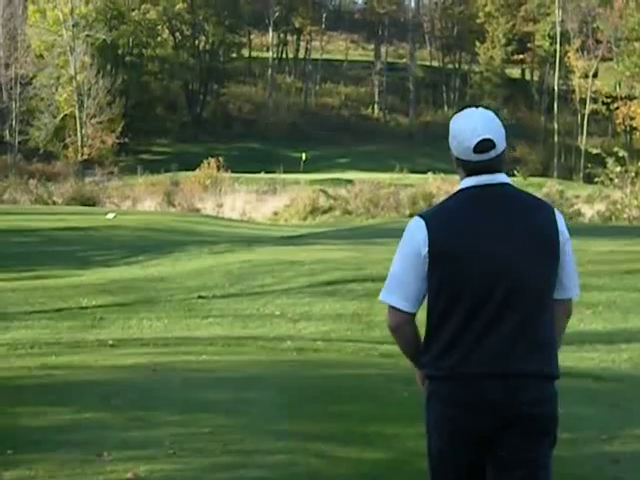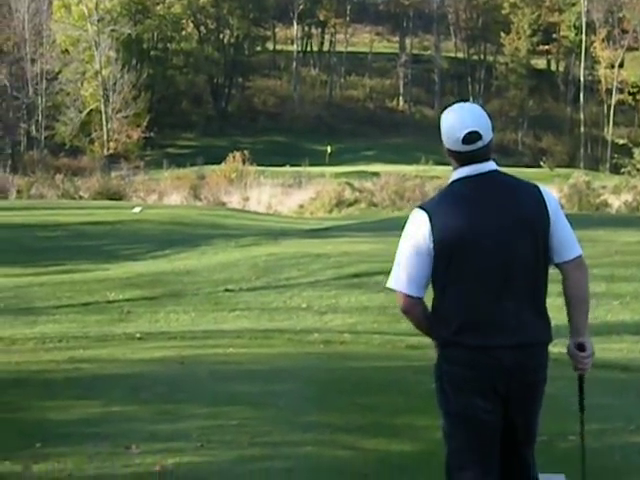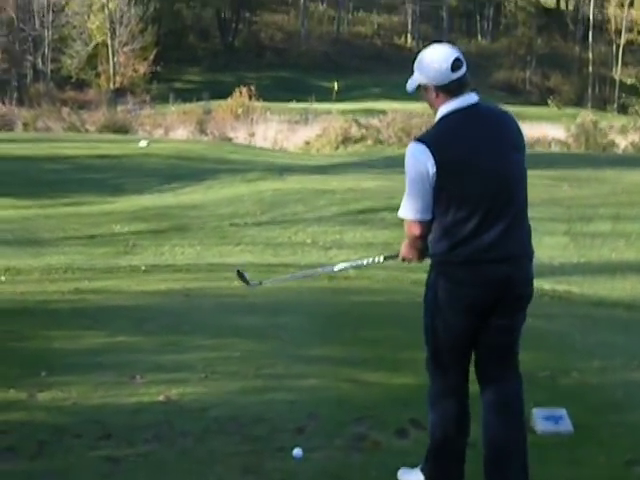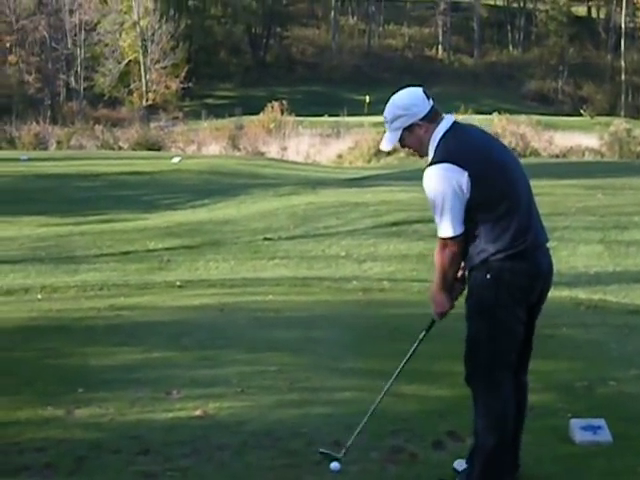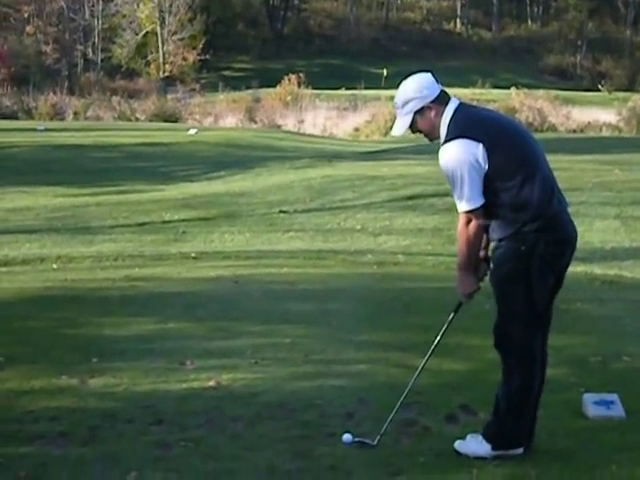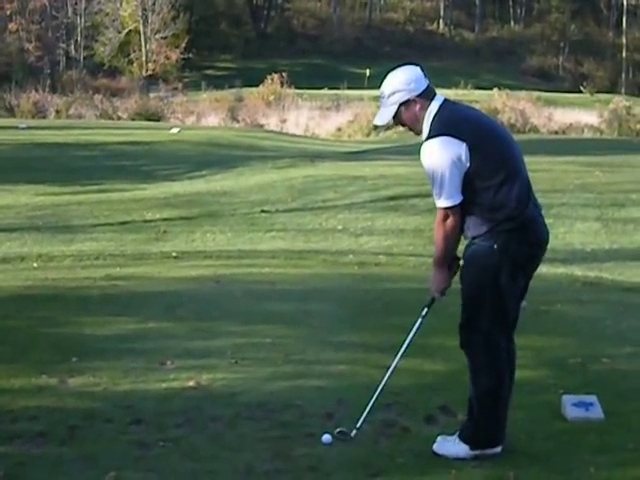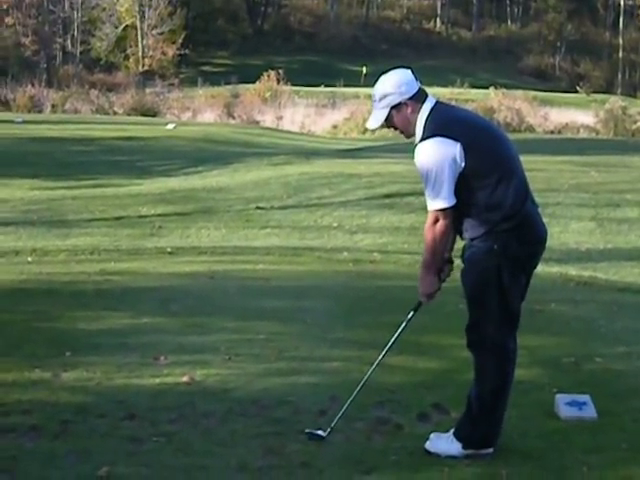
dt=0.7s
person 1, frame 1
left shoulder: (428, 226)
right shoulder: (547, 218)
left elbow: (398, 319)
right elbow: (562, 308)
left wrist: (424, 365)
left hip: (455, 391)
right hip: (531, 392)
person 1, frame 2
left shoulder: (430, 215)
right shoulder: (538, 198)
left elbow: (407, 302)
right elbow: (575, 269)
left wrist: (442, 336)
right wrist: (580, 337)
left hip: (465, 361)
right hip: (528, 355)
person 1, frame 3
left shoulder: (426, 147)
right shoulder: (508, 125)
left elbow: (416, 228)
left wrist: (414, 249)
left hip: (458, 276)
right hip: (513, 269)
left knee: (447, 374)
right knee: (501, 375)
person 1, frame 4
left shoulder: (441, 169)
right shoulder: (473, 137)
left elbow: (449, 243)
left wrist: (440, 290)
right wrist: (463, 269)
left hip: (504, 272)
right hip: (533, 263)
left knee: (487, 376)
right knee: (510, 370)
person 1, frame 5
left shoulder: (456, 146)
right shoulder: (479, 119)
left elbow: (471, 219)
left wrist: (465, 271)
right wrist: (484, 251)
left hip: (530, 241)
right hip: (553, 232)
left knee: (515, 340)
right knee: (526, 337)
left ankle: (506, 437)
right ankle: (516, 430)
person 1, frame 6
left shoulder: (439, 143)
right shoulder: (461, 117)
left elbow: (448, 216)
left wrist: (440, 267)
right wrist: (452, 257)
left hip: (503, 241)
right hip: (518, 233)
left knee: (480, 337)
right knee: (494, 336)
left ankle: (482, 437)
right ankle: (485, 428)
person 1, frame 7
left shoulder: (433, 144)
right shoulder: (452, 120)
left elbow: (439, 219)
left wrist: (428, 272)
right wrist: (445, 257)
left hip: (502, 241)
right hip: (515, 233)
left knee: (489, 339)
right knee: (492, 337)
left ankle: (476, 437)
right ankle: (479, 427)
